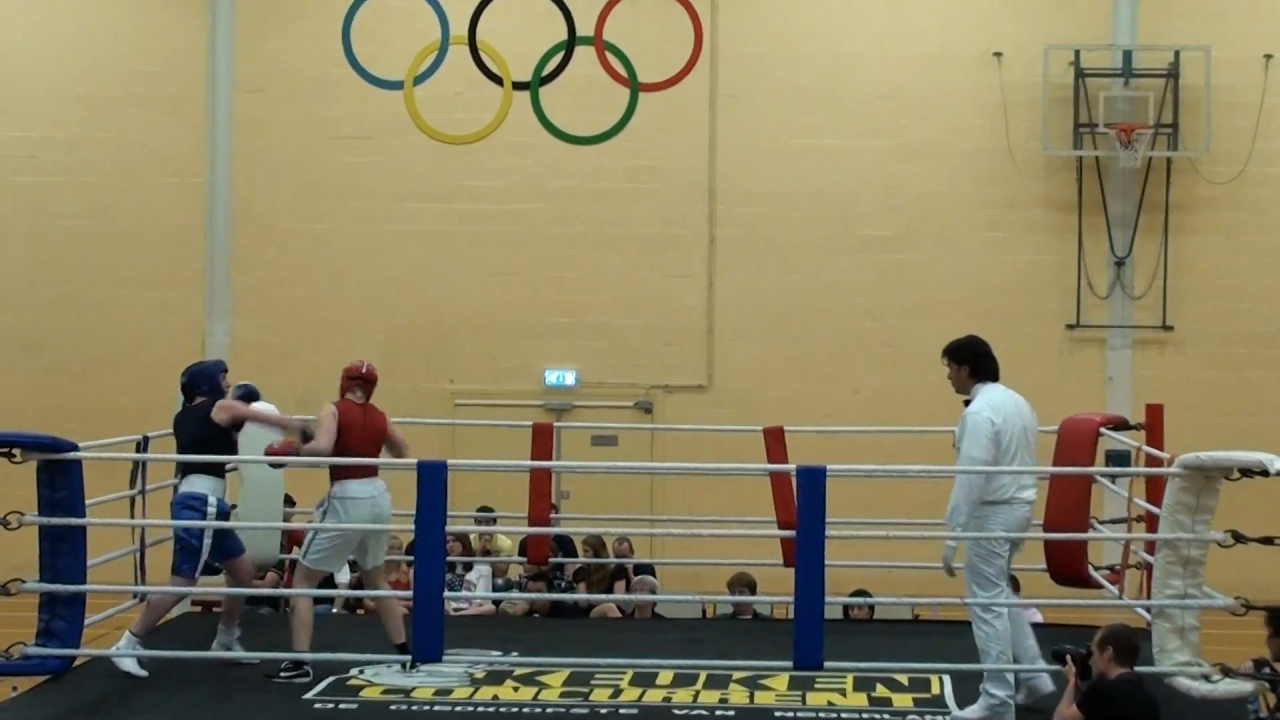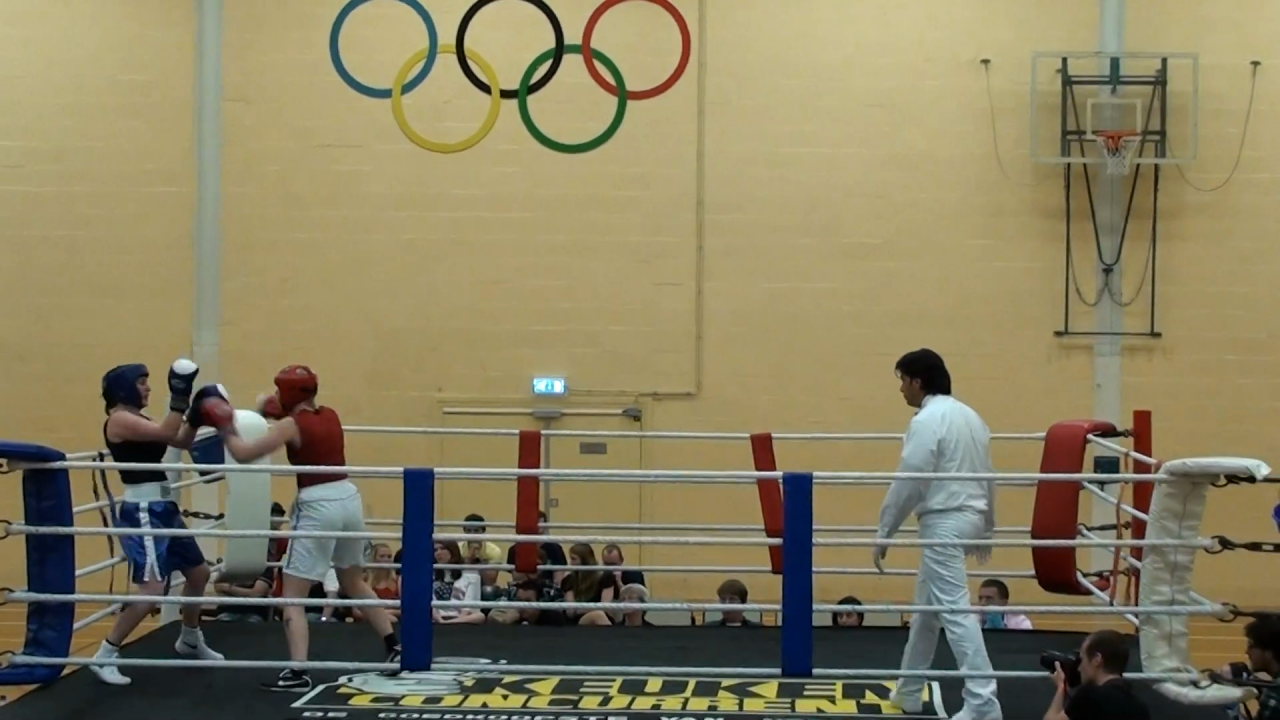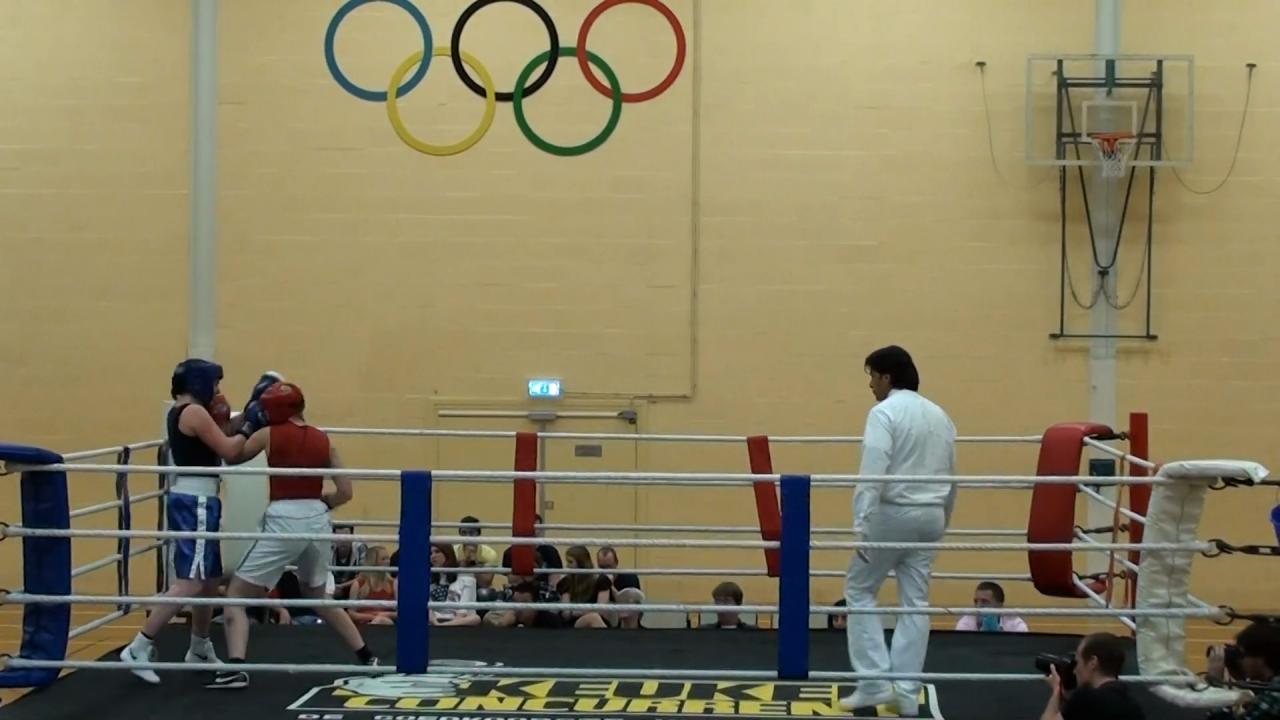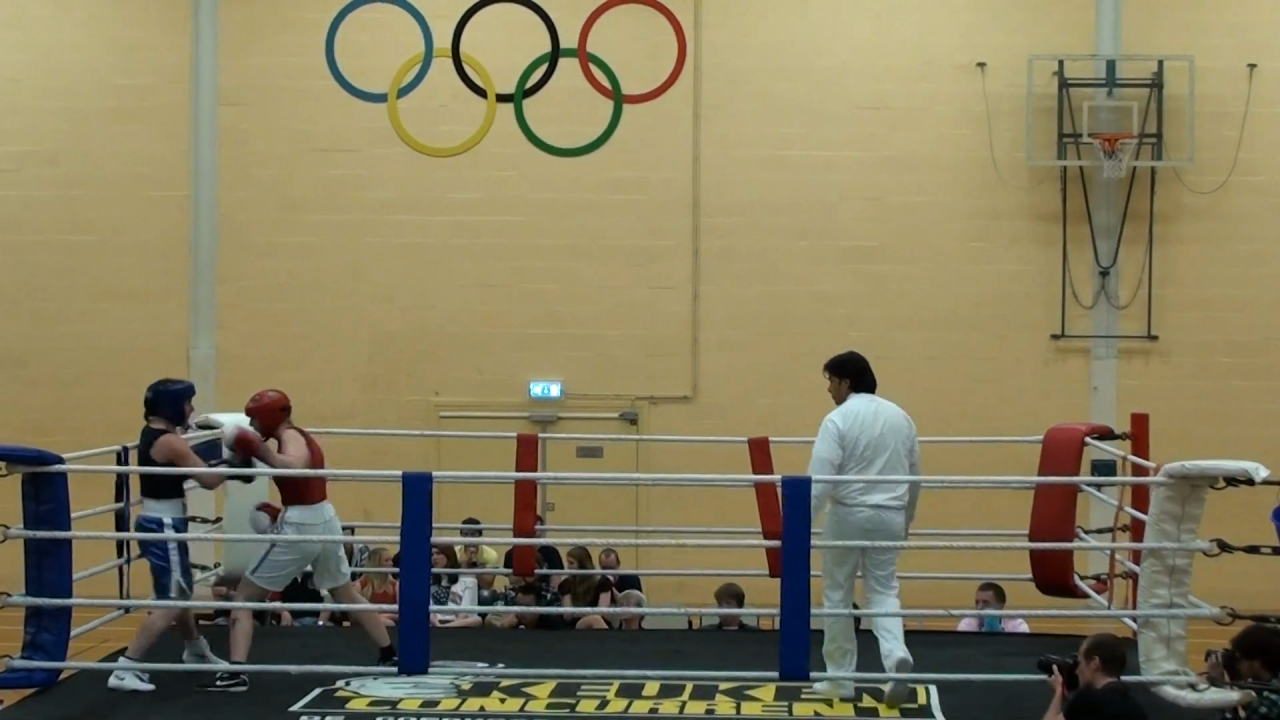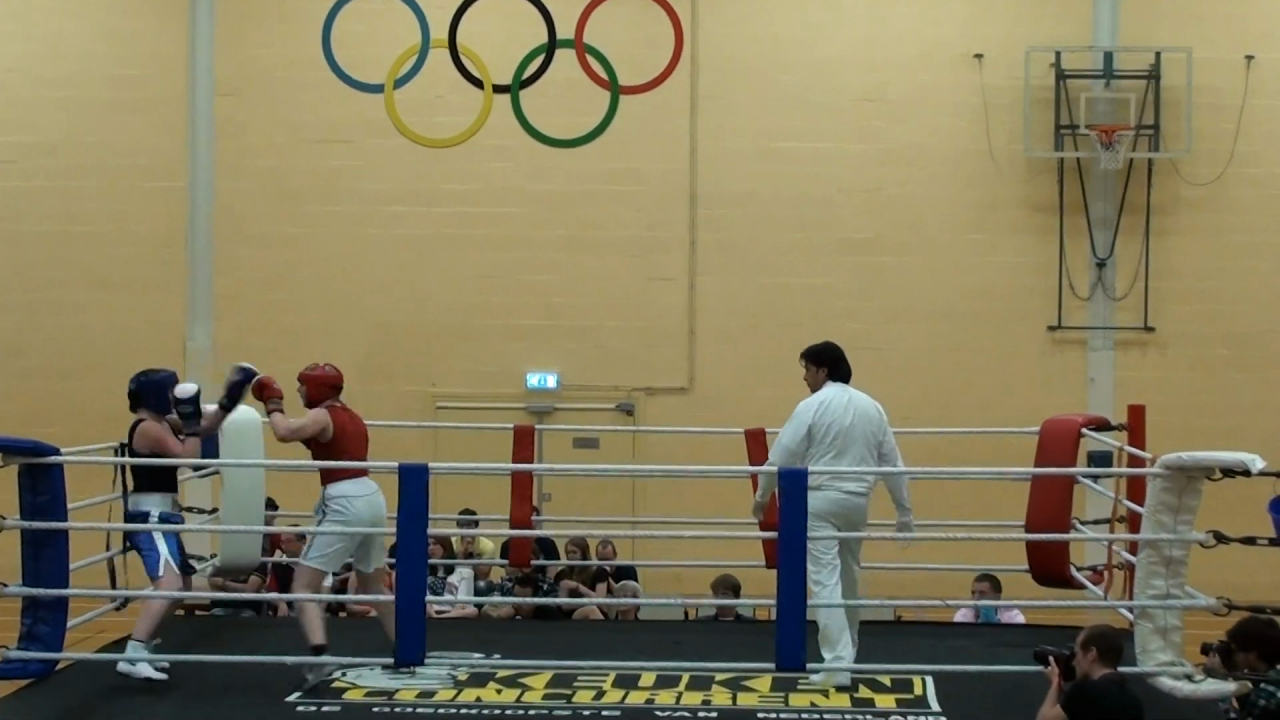
dt=0.4s
person 1, frame 1
left shoulder: (980, 412)
right shoulder: (1018, 403)
left elbow: (970, 479)
left wrist: (953, 536)
left hip: (994, 514)
right hip: (1020, 509)
left knee: (987, 604)
right knee: (1001, 597)
right ankle: (1036, 676)
person 1, frame 2
left shoulder: (927, 421)
right shoulder: (970, 416)
left elbow: (907, 485)
right elbow: (986, 478)
left wrist: (884, 534)
right wrist: (987, 527)
left hip: (944, 522)
right hip: (968, 518)
left knee: (954, 612)
right knee: (927, 606)
right ankle: (909, 689)
person 1, frame 3
left shoulder: (884, 412)
right shoulder: (939, 416)
left elbow: (872, 474)
right elbow: (950, 479)
left wrist: (861, 525)
right wrist: (941, 523)
left hip: (893, 513)
right hip: (930, 516)
left knee: (859, 591)
right knee: (915, 603)
left ankle: (874, 682)
right ankle: (906, 693)
person 1, frame 4
left shoulder: (838, 420)
right shoulder: (900, 417)
left elbow: (819, 479)
right elbow: (914, 477)
right wrist: (905, 520)
left hip: (848, 516)
right hip: (889, 516)
left knee: (838, 595)
right knee: (884, 593)
left ankle: (840, 679)
right ankle: (897, 656)
person 1, frame 5
left shoulder: (811, 407)
right shoulder: (872, 407)
left elbow: (781, 459)
right elbow: (892, 464)
left wrist: (761, 496)
right wrist: (904, 512)
left hip: (819, 500)
right hip: (856, 501)
left knee: (826, 581)
right knee: (848, 577)
left ankle: (837, 666)
right ankle: (845, 655)
person 2, frame 1
left shoulder: (183, 417)
right shoulder: (223, 409)
right elbow: (268, 418)
right wrist: (301, 430)
left hip: (199, 501)
right hip: (202, 502)
left knee: (244, 569)
right knee: (181, 584)
left ankle: (226, 641)
right ankle: (127, 646)
person 2, frame 2
left shoulder: (136, 420)
right shoulder: (119, 420)
left elbow: (183, 440)
right elbow: (165, 434)
left wrist: (189, 403)
right wrist: (179, 400)
left hip: (163, 507)
right hip: (142, 512)
left knee: (199, 573)
right knee: (150, 590)
left ankle: (190, 641)
right ankle: (104, 657)
person 2, frame 3
left shoulder: (179, 413)
right shoulder: (195, 412)
left elbow: (213, 447)
right elbow: (230, 452)
left wrist: (224, 418)
right wrist: (250, 424)
left hip: (192, 501)
right hip: (195, 503)
left knee: (210, 582)
right knee: (189, 585)
left ankle: (200, 650)
right ankle: (139, 649)
person 2, frame 4
left shoulder: (152, 432)
right shoulder: (169, 440)
right elbow: (208, 480)
left hip: (159, 522)
right hip: (162, 526)
left knee: (182, 592)
right knee: (171, 603)
left ankle: (197, 651)
right ankle: (124, 669)
person 2, frame 5
left shoulder: (160, 423)
right shoulder: (150, 428)
left elbow: (202, 429)
right elbow: (187, 457)
left wrist: (229, 400)
right wrist: (192, 423)
left hip: (161, 516)
right hip: (150, 519)
left knee: (182, 584)
right knee: (170, 585)
left ankle: (143, 649)
right ankle: (133, 656)
person 3, frame 1
left shoulder: (333, 411)
right shoulder: (380, 417)
left elbow: (322, 447)
right elbow: (403, 451)
left wrist: (292, 450)
left hip: (346, 504)
right hip: (377, 500)
left knee: (302, 583)
right knee: (375, 582)
left ankle: (300, 664)
right ankle: (405, 652)
person 3, frame 2
left shoulder: (290, 426)
right shoulder: (329, 414)
left elbow: (243, 455)
left wrist: (225, 425)
left hip: (318, 509)
right hip: (348, 501)
left knee: (292, 597)
right knee: (353, 583)
left ankle: (298, 673)
right ankle: (395, 646)
person 3, frame 3
left shoulder: (269, 434)
right shoulder: (323, 440)
left elbow: (234, 456)
right elbow: (345, 492)
left hip: (283, 524)
right hip: (318, 523)
left knee: (236, 597)
right knee: (319, 598)
left ankle: (236, 669)
right ankle: (366, 658)
person 3, frame 4
left shoulder: (290, 437)
right shoulder: (298, 439)
left elbow: (295, 466)
left wrist: (261, 451)
left hip: (299, 529)
right hip: (326, 524)
left knee: (243, 598)
right knee: (348, 596)
left ankle: (236, 672)
right ankle: (390, 655)
person 3, frame 5
left shoulder: (321, 416)
right shoulder: (354, 419)
left elbow: (282, 432)
left wrist: (273, 403)
right wrist: (312, 440)
left hip: (343, 507)
right hip: (371, 500)
left knee: (303, 588)
right knee: (373, 589)
left ankle: (319, 656)
